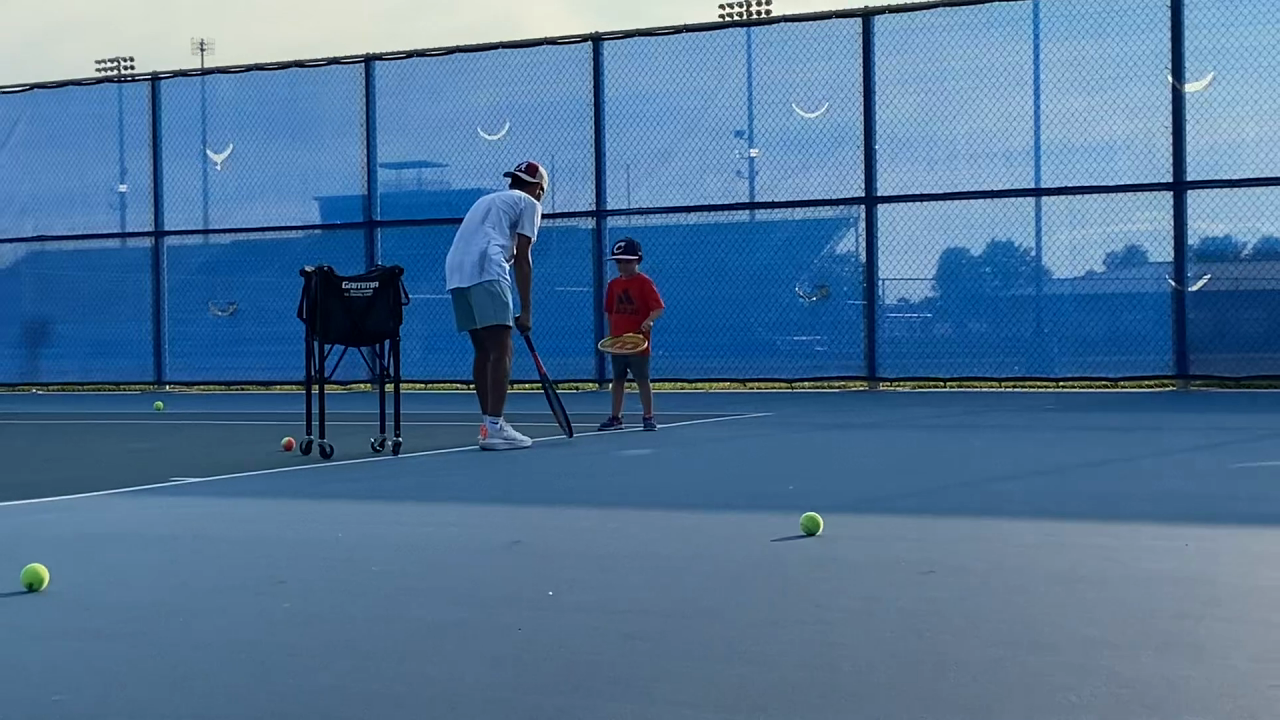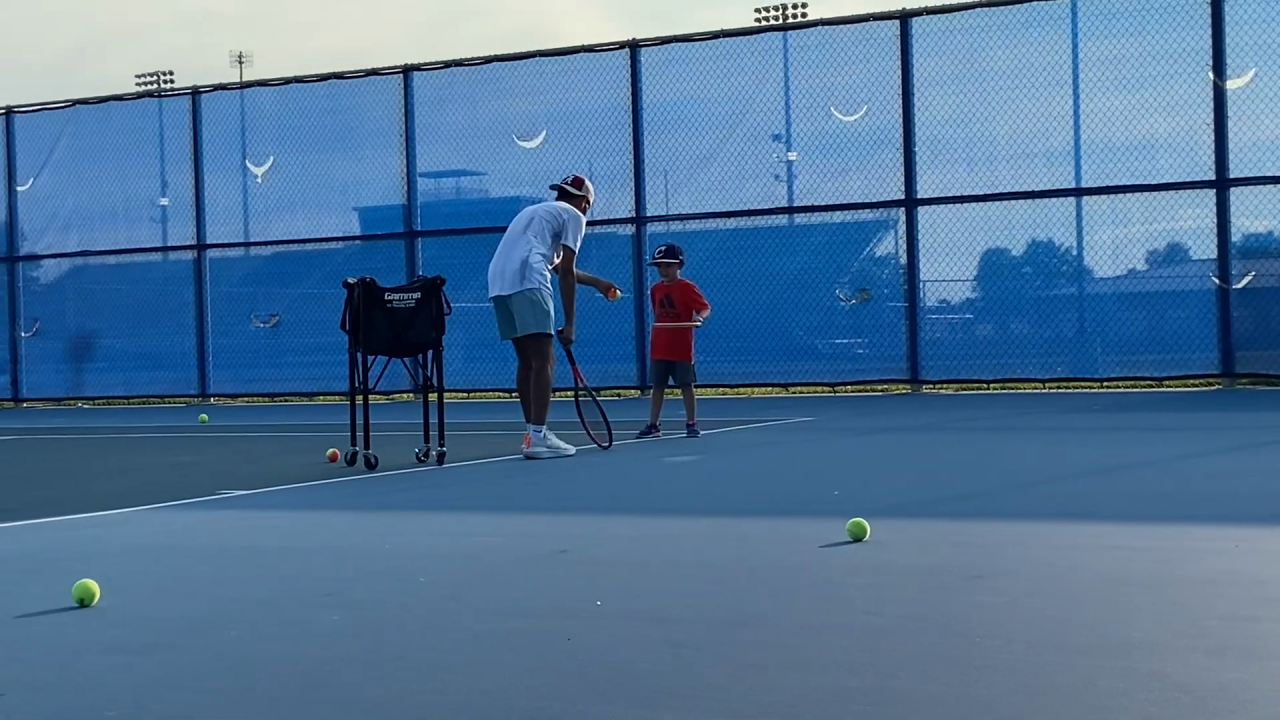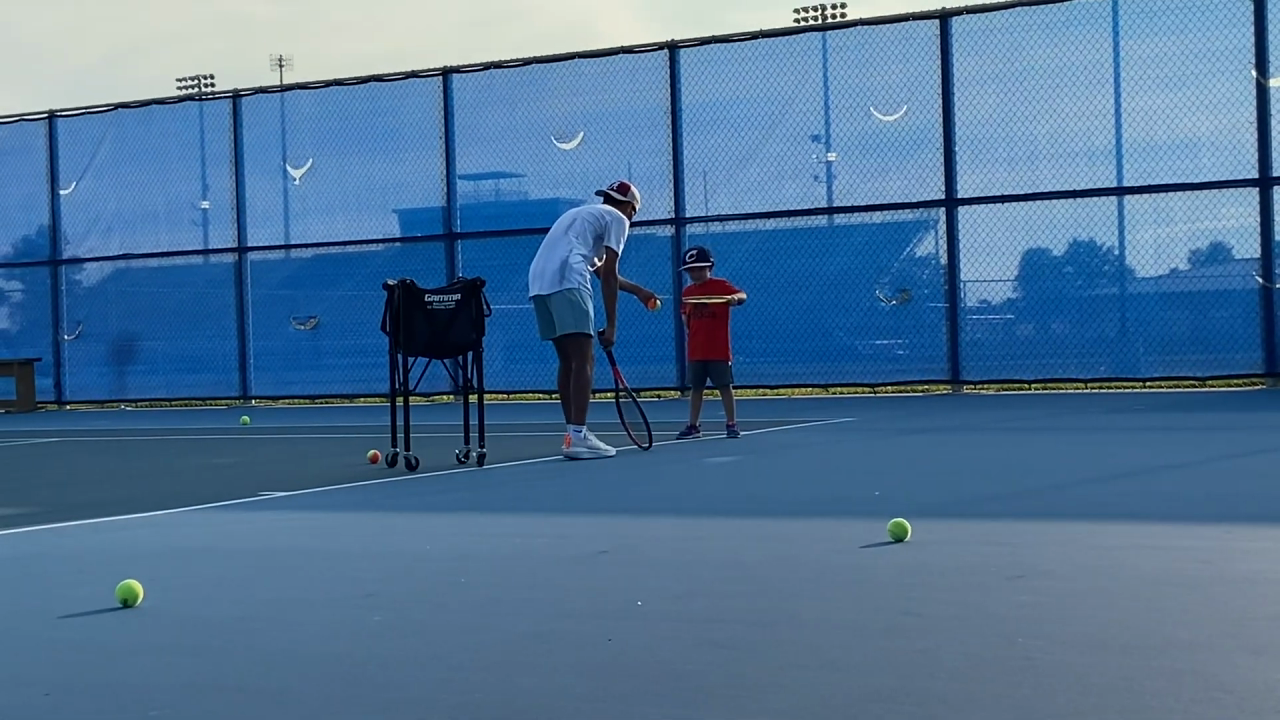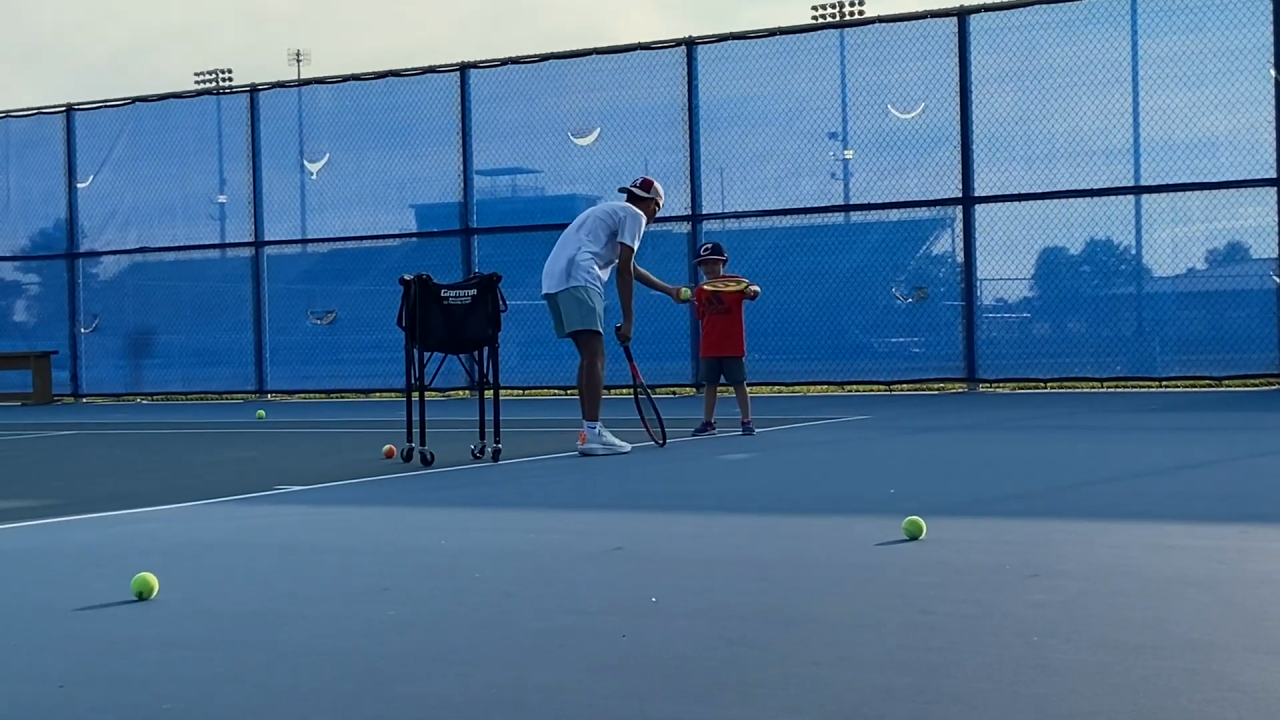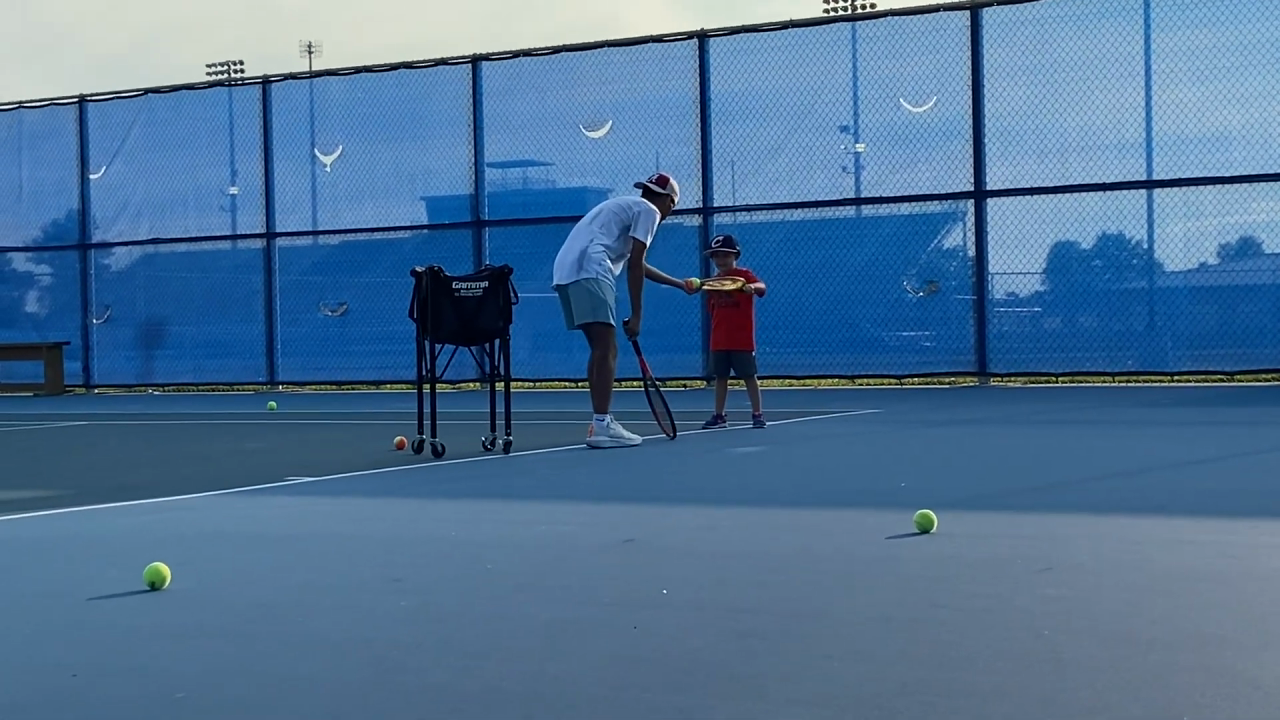
dt=1s
person 1, frame 1
left shoulder: (488, 200)
right shoulder: (529, 203)
right elbow: (522, 259)
right wrist: (526, 310)
left hip: (456, 273)
right hip: (486, 273)
left knee: (484, 351)
right knee: (501, 351)
left ankle: (489, 425)
right ankle: (494, 429)
person 1, frame 2
left shoulder: (536, 211)
right shoulder: (573, 215)
left elbow: (557, 267)
right elbow: (566, 272)
left wrist: (597, 283)
right wrist: (570, 323)
left hip: (499, 282)
right hip: (527, 283)
left knee: (527, 360)
right knee: (543, 360)
left ankle: (533, 434)
right ankle: (538, 437)
person 1, frame 3
left shoulder: (582, 214)
right shoulder: (617, 218)
left elbow: (601, 272)
right elbow: (609, 275)
left wrist: (638, 292)
right wrist: (611, 325)
left hip: (539, 282)
right hip: (566, 283)
left knee: (568, 360)
right knee: (583, 360)
left ankle: (573, 435)
right ankle: (578, 437)
person 1, frame 4
left shoulder: (609, 212)
right shoulder: (634, 215)
left elbow: (632, 269)
right elbow: (624, 271)
left wrist: (669, 290)
right wrist: (628, 320)
left hip: (554, 279)
right hip: (578, 280)
left knee: (589, 356)
right knee: (595, 356)
left ankle: (590, 431)
right ankle: (592, 434)
person 1, frame 5
left shoulder: (627, 207)
right shoulder: (649, 210)
left elbow: (639, 265)
right elbow: (634, 266)
left wrist: (679, 283)
right wrist: (636, 315)
left hip: (566, 270)
right hip: (588, 272)
left knee: (600, 349)
right knee: (607, 349)
left ankle: (601, 423)
right ankle: (602, 426)
person 2, frame 1
left shoulder: (645, 282)
right shoulder: (613, 284)
left elbow: (659, 308)
left wrist: (650, 320)
right wrist: (610, 336)
left knee: (642, 379)
right knee: (618, 379)
left ankle: (648, 417)
right ankle: (616, 417)
person 2, frame 2
left shoulder: (687, 287)
right shoulder: (656, 289)
left elbow: (706, 307)
left wrist: (700, 317)
right wrist: (658, 331)
left hip: (682, 348)
right hip: (659, 348)
left knee: (686, 385)
right knee: (657, 386)
left ankle: (692, 423)
right ankle: (653, 425)
person 2, frame 3
left shoulder: (720, 285)
right shoulder: (688, 292)
left elbow: (742, 295)
right elbow: (685, 313)
left wrist: (734, 297)
right wrist: (687, 322)
left hip: (719, 349)
right hip: (695, 350)
left knee: (724, 386)
right knee: (696, 387)
left ankle: (731, 424)
right ankle: (693, 426)
person 2, frame 4
left shoulder: (734, 281)
right shoulder: (700, 291)
left elbow: (756, 290)
right elbow: (702, 318)
left wrist: (751, 290)
right wrist: (705, 340)
left hip: (733, 346)
right hip: (709, 348)
left knee: (739, 383)
right knee: (709, 384)
left ankle: (747, 421)
right ankle: (708, 423)
person 2, frame 5
left shoulder: (744, 275)
left elbow: (762, 287)
left wrist: (753, 286)
left hip: (742, 339)
right hip: (719, 340)
left knee: (749, 376)
right knee: (720, 377)
left ankle: (758, 414)
right ankle: (719, 415)
